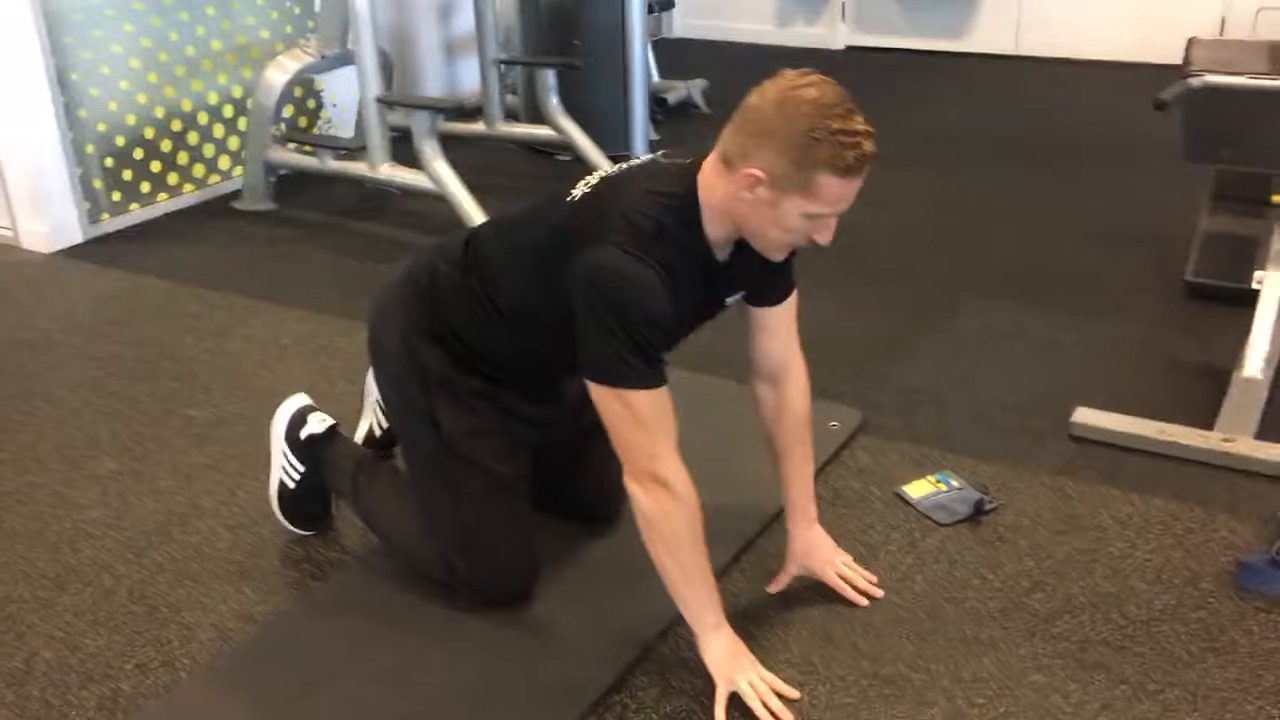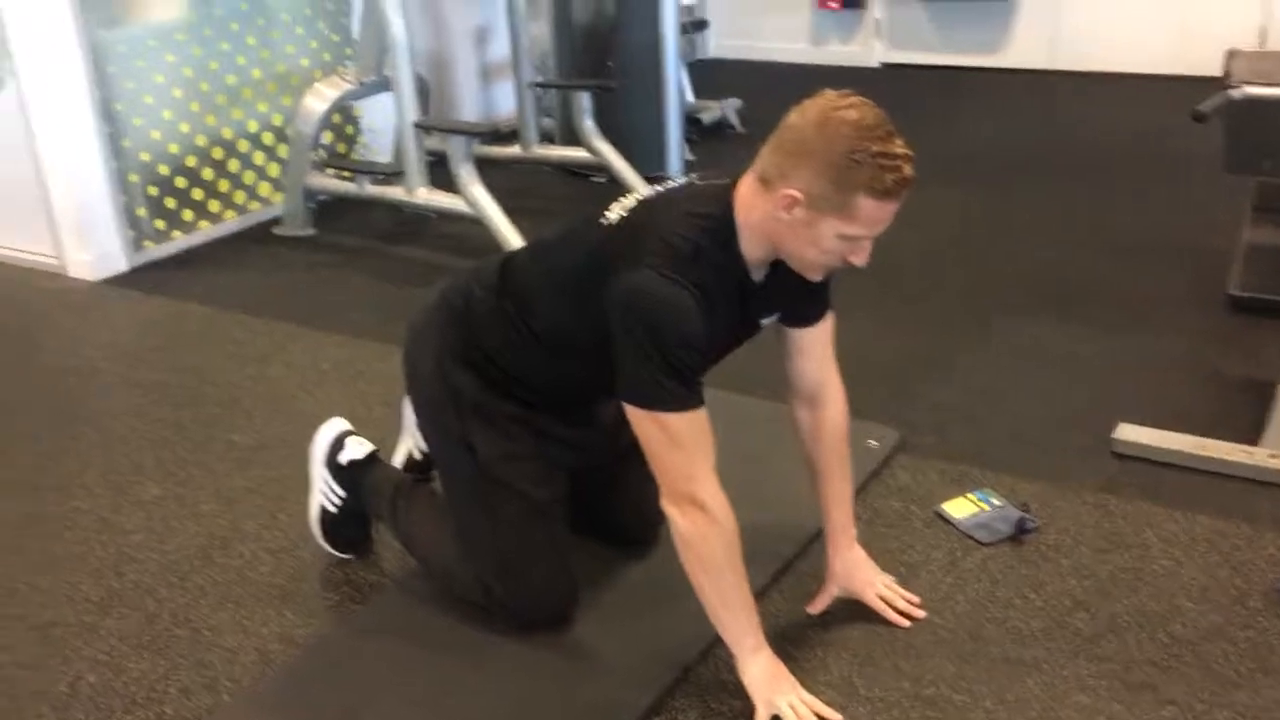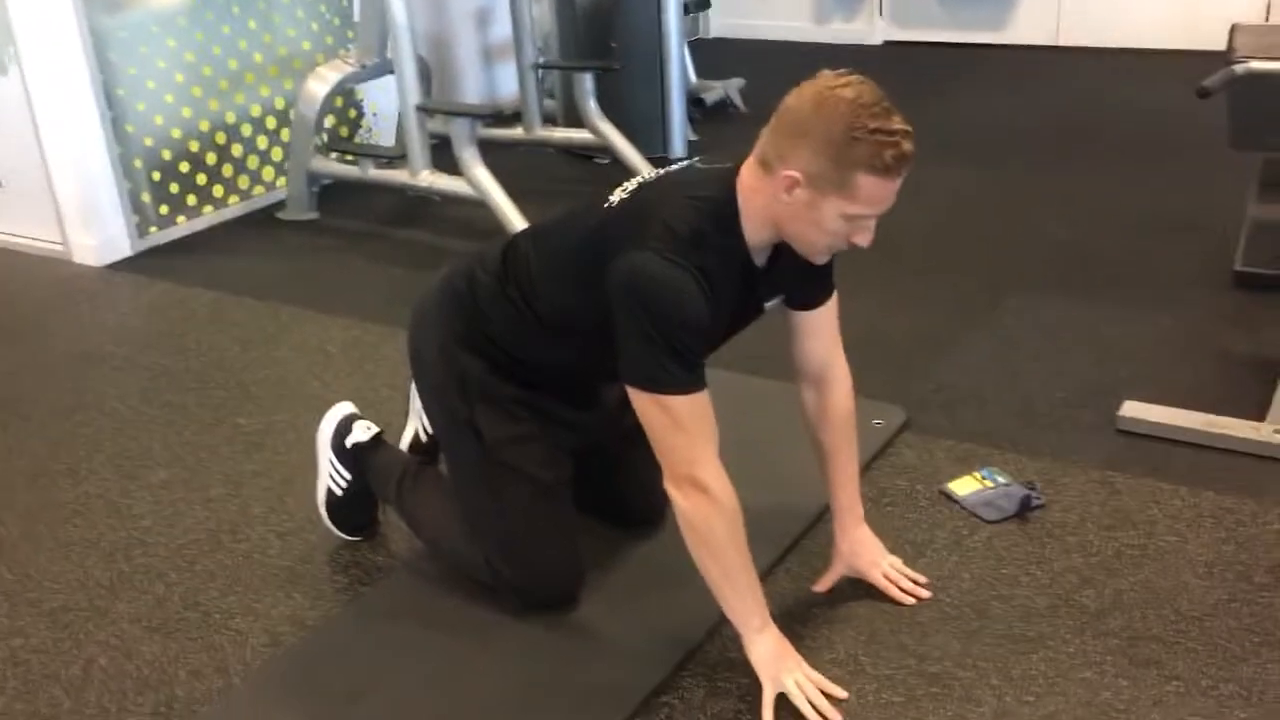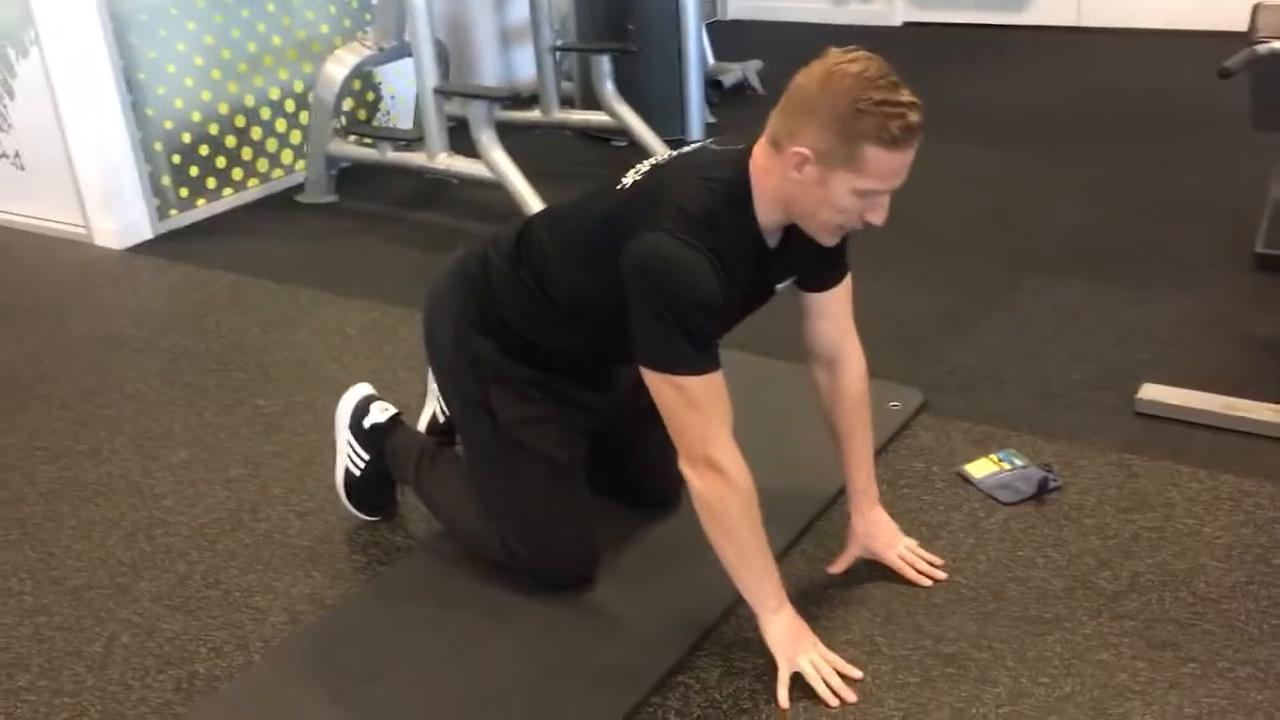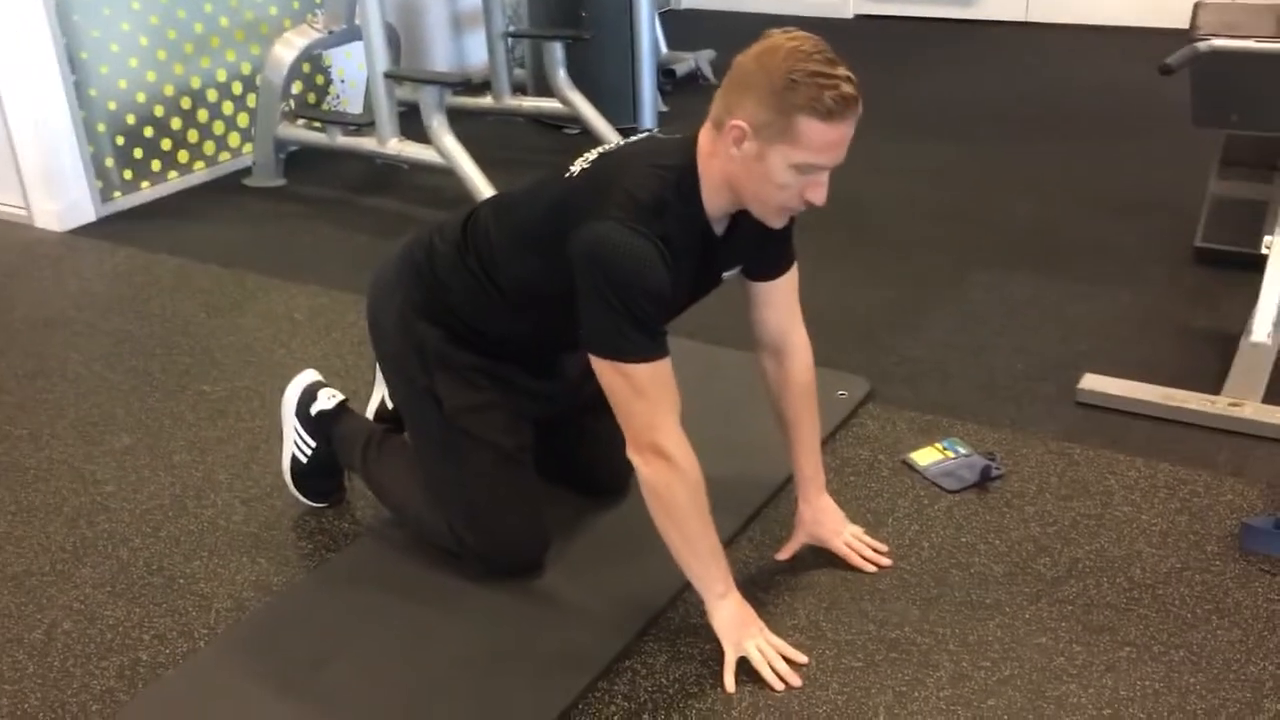
dt=0.3s
person 1, frame 1
left shoulder: (754, 216)
right shoulder: (626, 261)
left elbow: (779, 374)
right elbow: (654, 474)
left wrist: (804, 528)
right wrist: (716, 637)
left hip: (532, 345)
right hip: (436, 342)
left knee: (596, 503)
right knee: (495, 575)
left ankle: (403, 416)
right ankle: (319, 448)
person 1, frame 2
left shoulder: (790, 236)
right shoulder: (662, 285)
left elbow: (818, 395)
right elbow: (691, 497)
left wrist: (844, 550)
right wrist: (755, 660)
left hip: (567, 373)
right hip: (471, 368)
left knee: (634, 527)
right knee: (534, 599)
right ankle: (360, 474)
person 1, frame 3
left shoulder: (794, 220)
right shoulder: (664, 267)
left elbow: (824, 376)
right elbow: (695, 480)
left wrist: (853, 530)
right wrist: (762, 638)
left hip: (572, 355)
right hip: (475, 350)
left knee: (639, 507)
right knee: (542, 580)
right ankle: (366, 458)
person 1, frame 4
left shoulder: (810, 201)
right shoulder: (676, 249)
left elbow: (837, 357)
right elbow: (709, 459)
left wrist: (866, 511)
right wrist: (776, 617)
left hip: (586, 334)
right hip: (490, 332)
left knee: (655, 488)
right knee: (558, 559)
left ankle: (467, 413)
right ankle: (384, 438)
person 1, frame 5
left shoulder: (759, 193)
right shoulder: (624, 237)
left elbow: (784, 345)
right elbow: (658, 446)
left wrist: (814, 499)
right wrist: (724, 603)
left hip: (532, 325)
right hip: (435, 321)
left knee: (603, 476)
right knee: (507, 545)
left ankle: (470, 412)
right ankle: (332, 425)
